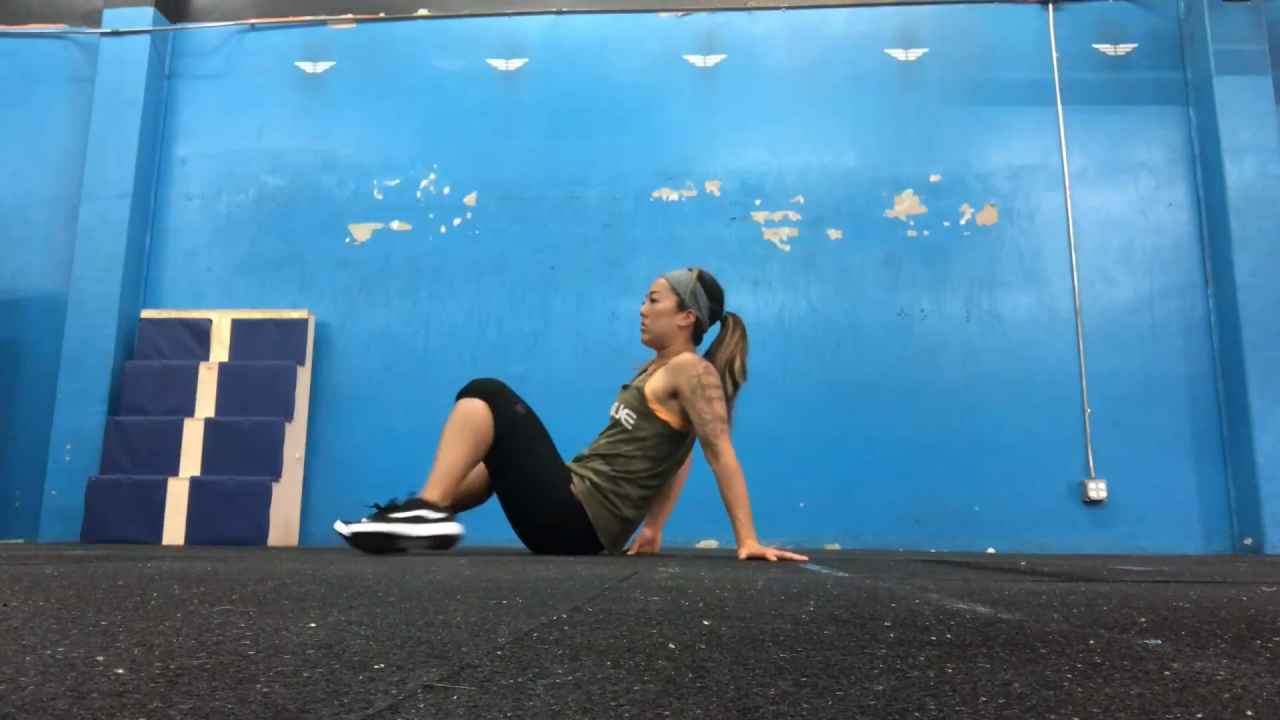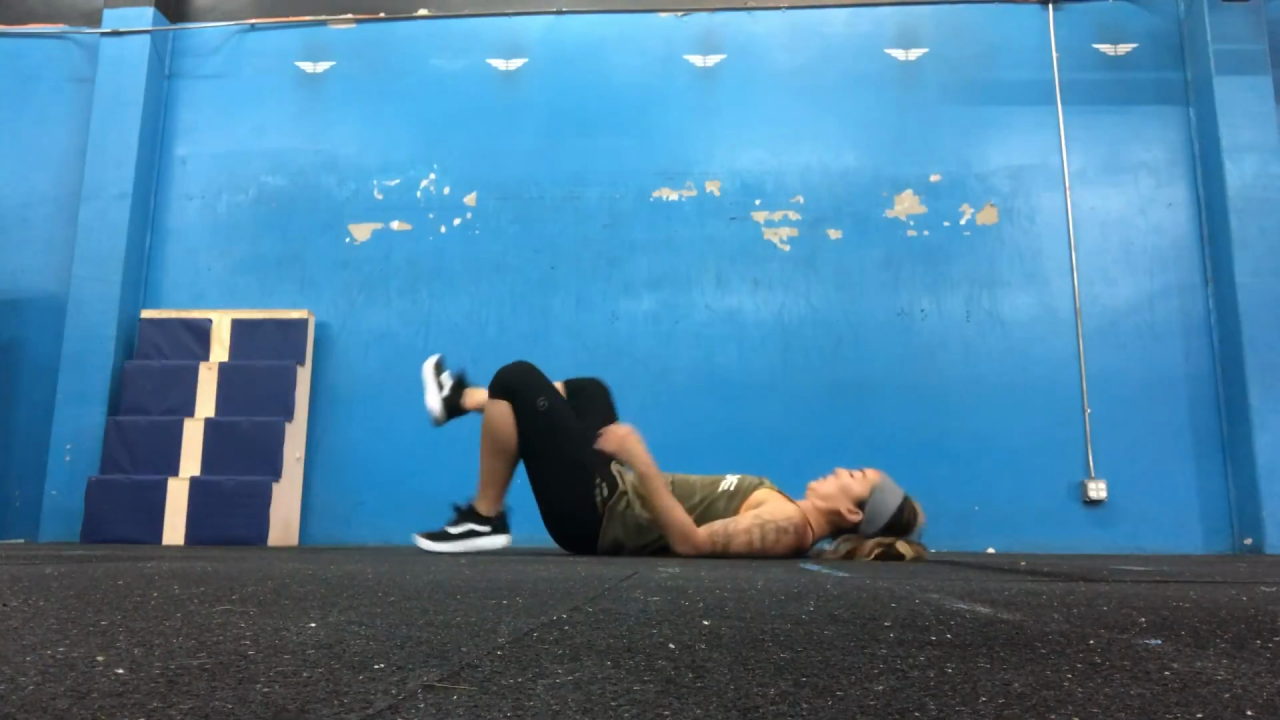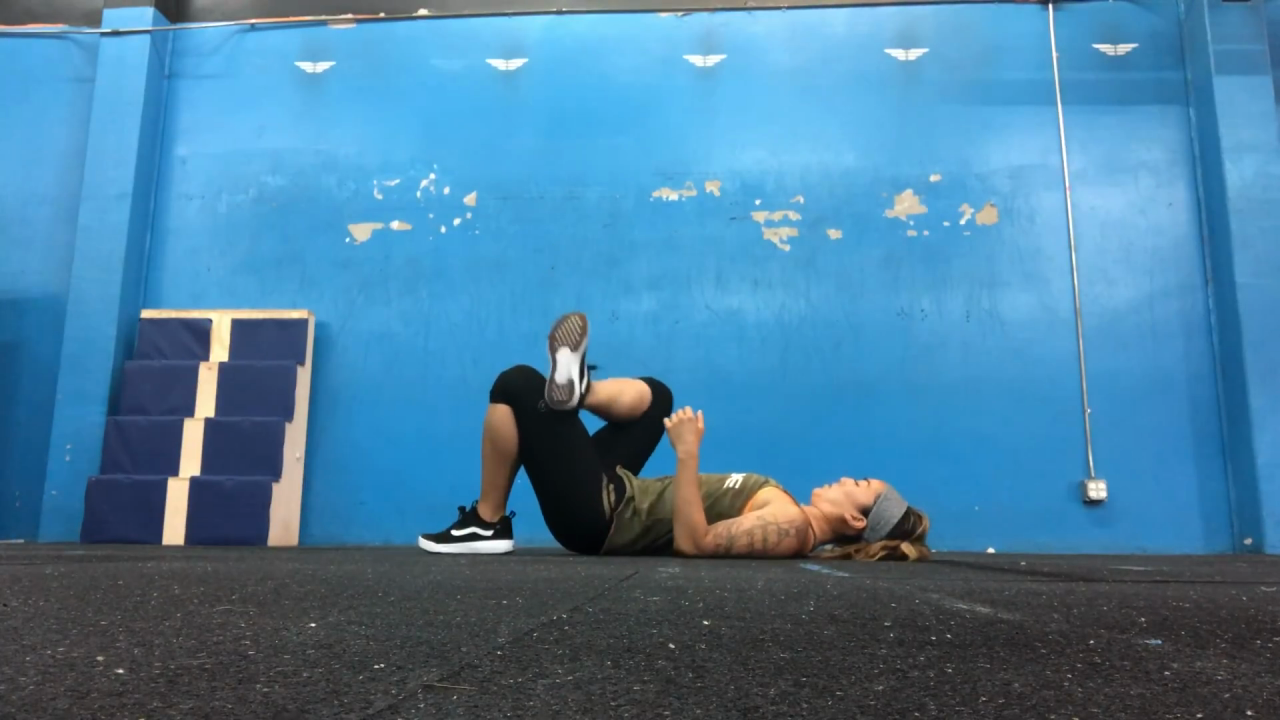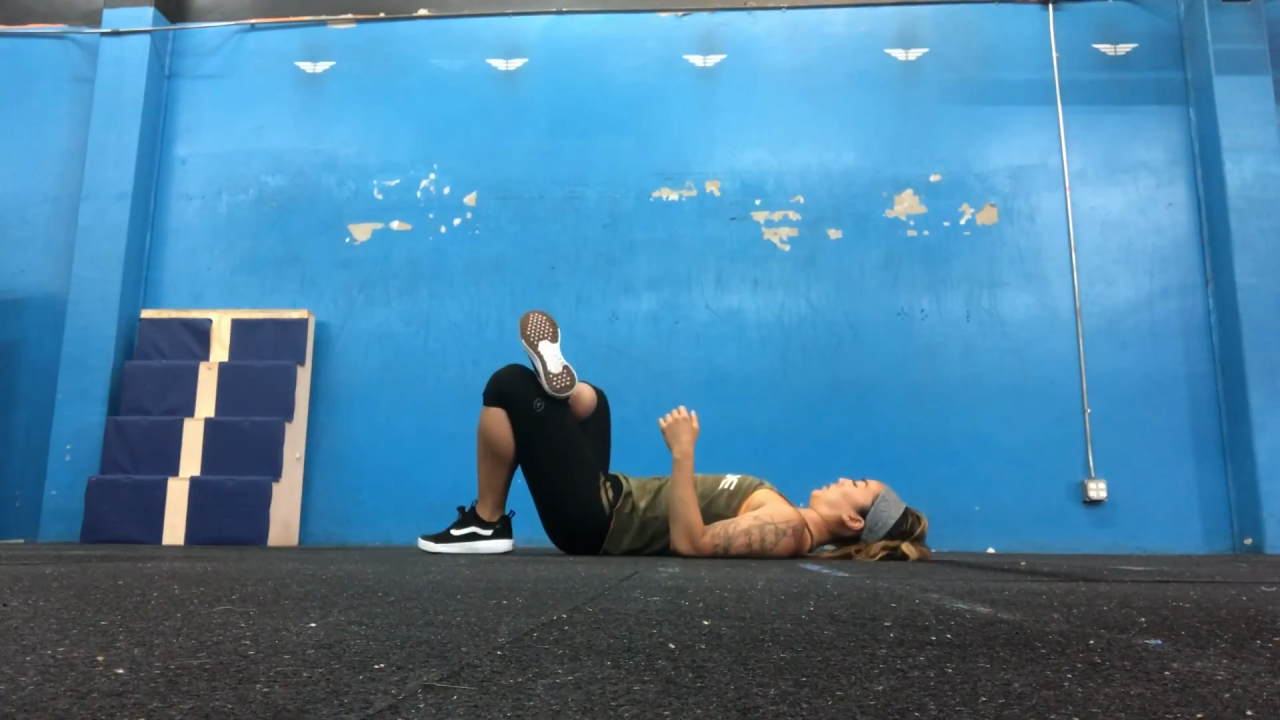
dt=1s
person 1, frame 1
left shoulder: (691, 371)
right shoulder: (657, 370)
left elbow: (721, 452)
right elbow: (674, 456)
left wrist: (747, 538)
right wrist: (651, 527)
left hip: (571, 521)
right hip: (577, 521)
left knee: (486, 394)
right knee: (502, 454)
left ankle: (428, 514)
right ankle: (402, 525)
person 1, frame 2
left shoulder: (788, 528)
right shoulder: (791, 514)
left elbow: (687, 540)
left wrist: (643, 464)
left hip: (594, 514)
right hip: (610, 498)
left knee: (519, 377)
right knee: (587, 391)
left ankle: (484, 522)
right ankle: (460, 400)
person 1, frame 3
left shoulder: (791, 529)
right shoulder: (792, 517)
left elbow: (692, 541)
left wrist: (687, 453)
left hip: (595, 517)
right hip: (612, 497)
left knee: (516, 384)
right knee: (654, 395)
left ankle: (485, 525)
right ankle: (574, 388)
person 1, frame 4
left shoulder: (788, 532)
right shoulder: (792, 523)
left elbow: (690, 541)
left wrist: (683, 453)
left hip: (592, 521)
right hip: (605, 506)
left knee: (511, 385)
left ankle: (486, 522)
right ankle: (560, 383)
